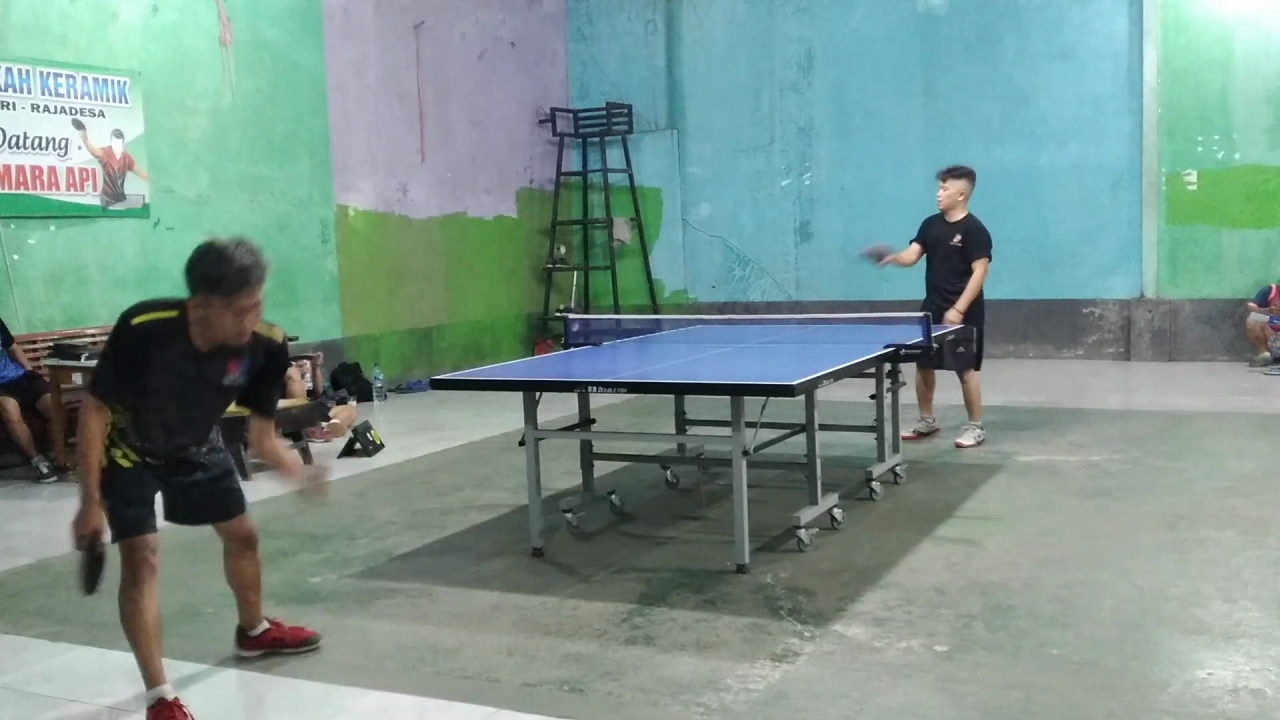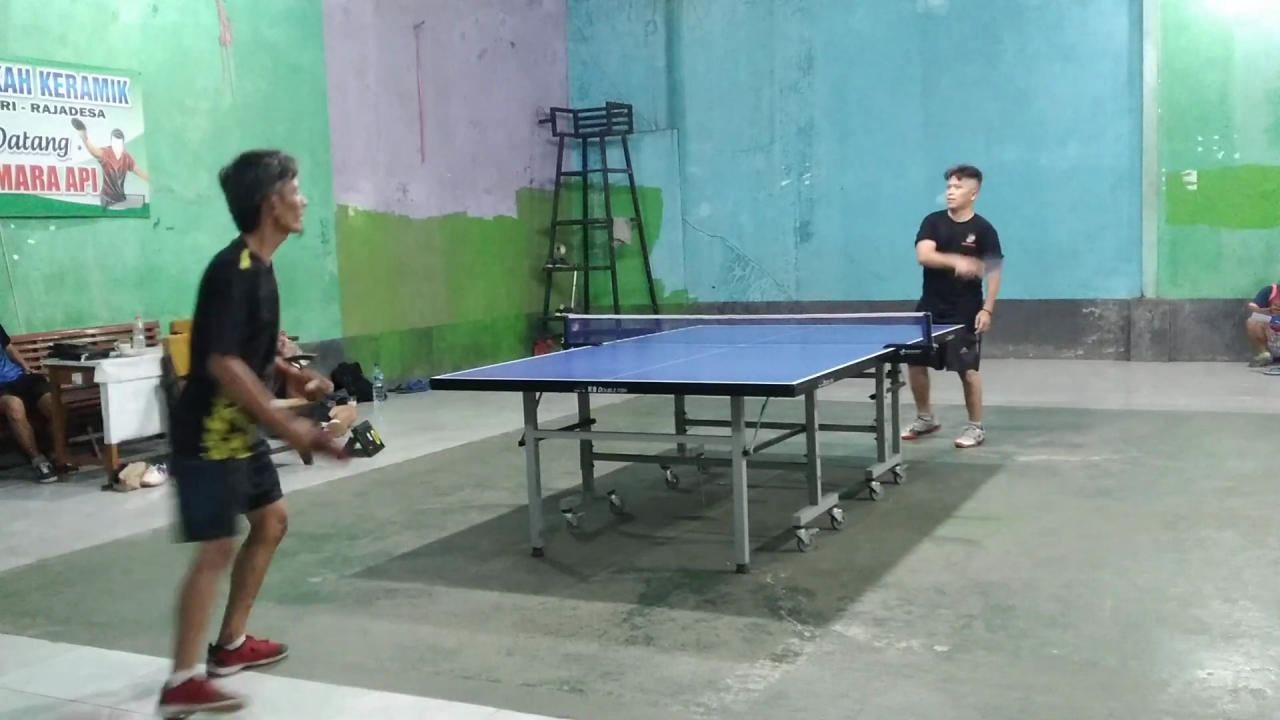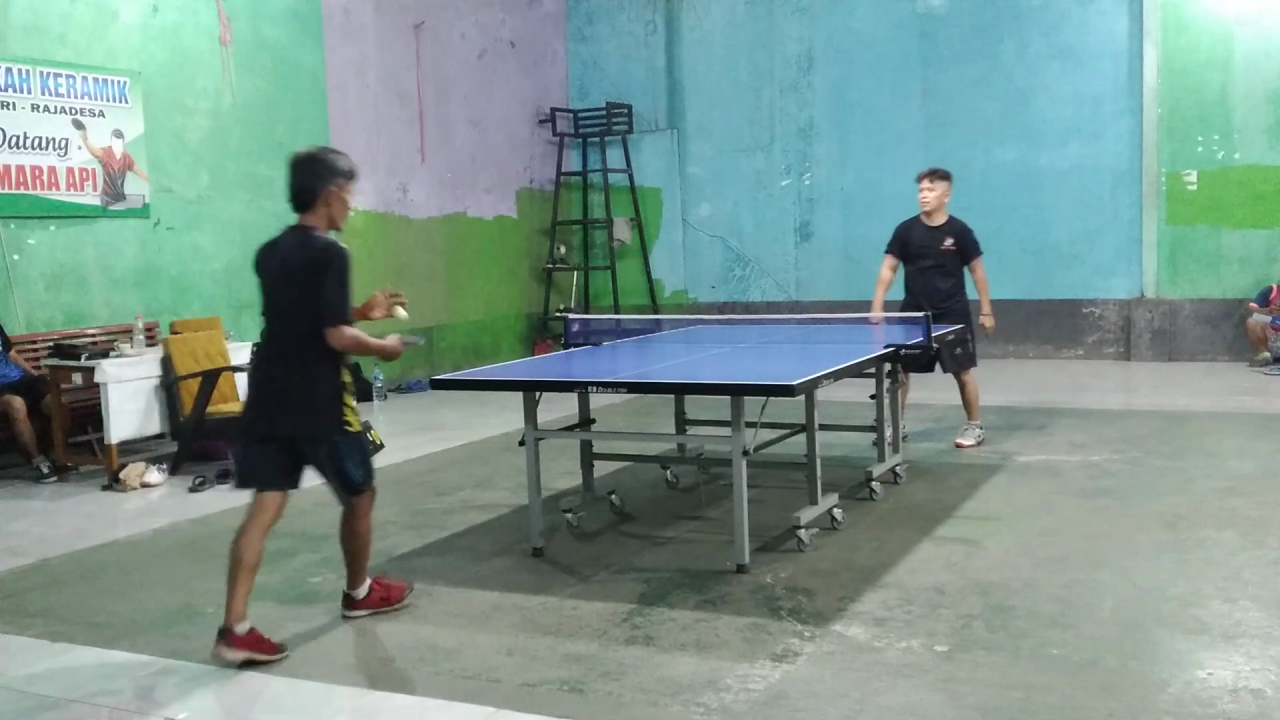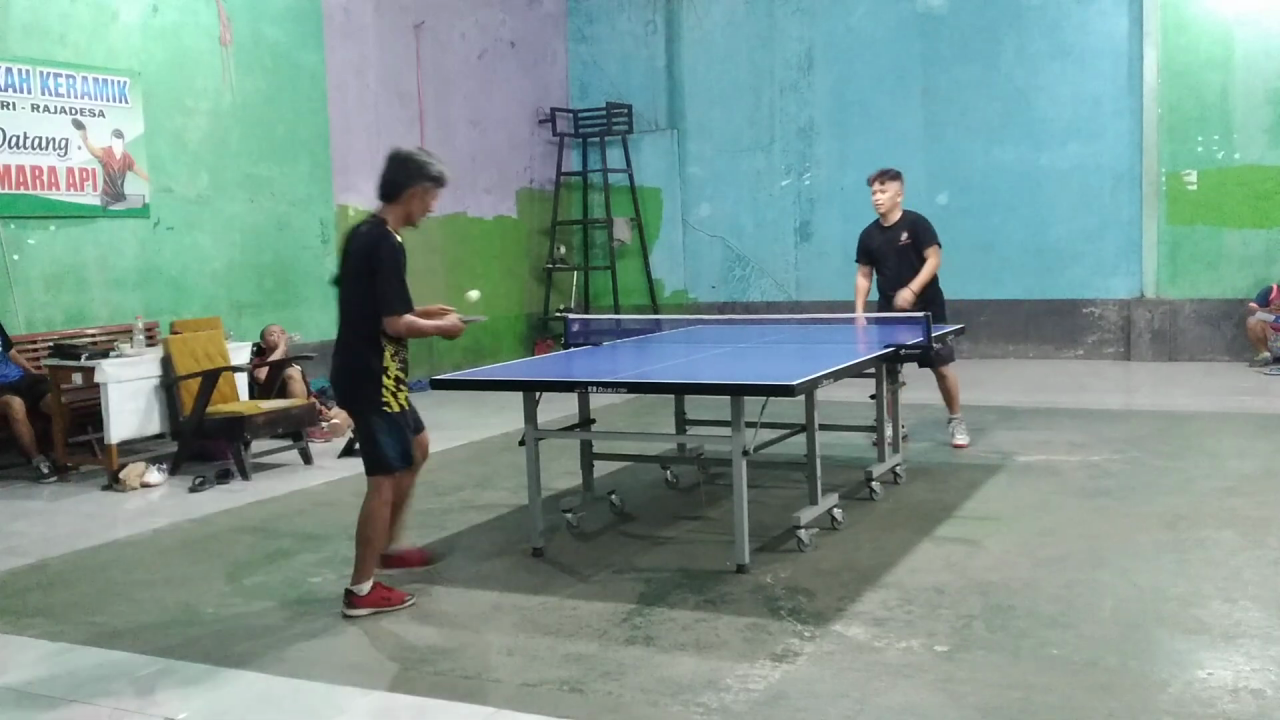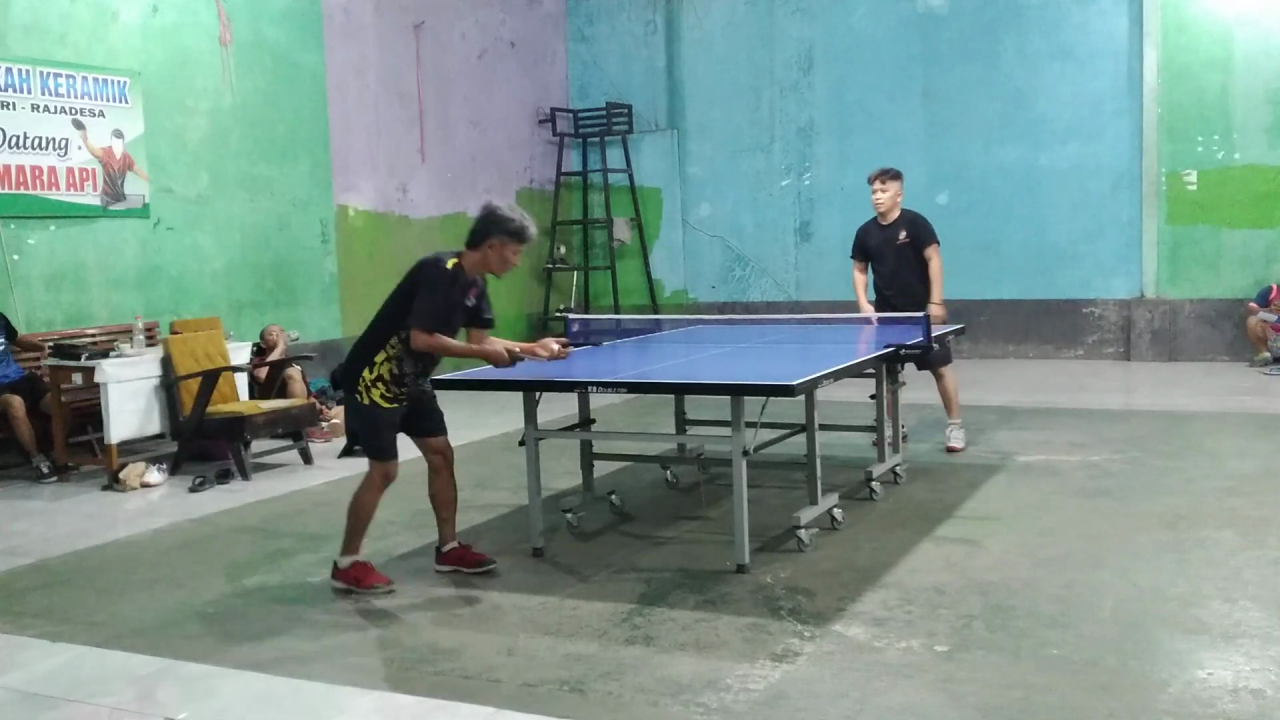
dt=0.4s
person 1, frame 1
left shoulder: (266, 346)
right shoulder: (141, 328)
left elbow: (262, 431)
right elbow: (95, 411)
left wrist: (297, 470)
right wrist: (91, 501)
left hip: (196, 448)
right hip: (129, 453)
left knee: (242, 534)
right knee: (141, 558)
left ankle: (254, 629)
person 1, frame 2
left shoulder: (264, 265)
right shoulder: (235, 272)
right elbow: (223, 363)
right wrist: (286, 425)
left hip: (241, 428)
right hip: (211, 434)
left knee: (271, 522)
right knee: (216, 548)
left ankle: (232, 643)
person 1, frame 3
left shoulder: (271, 252)
right shoulder: (328, 253)
right elbow: (335, 337)
left wrist: (359, 311)
right wrist: (382, 346)
left hip: (268, 401)
right hip: (320, 404)
left knee: (265, 508)
right knee: (360, 496)
left ankle: (235, 627)
right ankle: (359, 593)
person 1, frame 4
left shoulder: (360, 235)
right shoulder: (388, 245)
right elbow: (394, 324)
left wrist: (422, 312)
right wrist: (441, 327)
left hip: (355, 374)
right hip: (374, 379)
left knee: (416, 449)
right knee: (388, 477)
left ankle: (384, 548)
right ankle: (361, 590)
person 1, frame 5
left shoulder: (474, 284)
right shoulder: (438, 273)
left elbow: (479, 339)
right elbow: (421, 339)
left wrist: (533, 348)
right wrist: (483, 353)
left hip: (412, 379)
right hip: (376, 377)
left knee: (441, 454)
right knee: (383, 470)
left ankle: (448, 548)
right ankle: (347, 564)
person 2, frame 1
left shoulder: (975, 230)
right shoulder: (930, 224)
left elbow: (979, 273)
right elbow: (912, 255)
left wrist: (959, 309)
right wrist: (895, 257)
left hip: (963, 313)
right hip: (933, 309)
left knee: (965, 369)
right knee: (923, 365)
left ankle: (975, 426)
right ankle: (926, 421)
person 2, frame 2
left shoulder: (984, 230)
right shoulder: (933, 222)
left elbow: (994, 272)
right elbow: (923, 255)
left wrist: (987, 309)
right wrist: (955, 261)
left hip: (964, 313)
right hip: (929, 308)
left knee: (967, 370)
right knee: (915, 363)
left ankle: (975, 427)
right ankle: (925, 418)
person 2, frame 3
left shoulder: (959, 231)
right shoulder: (906, 230)
left elbow: (977, 270)
right elbow: (888, 268)
left wrist: (986, 310)
right wrist: (877, 305)
left hip: (952, 314)
right hip: (913, 313)
left knee: (962, 370)
right knee: (899, 369)
left ankle: (974, 426)
right ankle: (896, 425)
person 2, frame 4
left shoulder: (916, 223)
right shoulder: (868, 235)
left elbow: (934, 260)
right elbow: (864, 275)
left wrist: (912, 290)
right wrist: (859, 311)
left hip: (926, 308)
right hip: (889, 312)
left knee: (941, 366)
left ankle: (956, 420)
right ankle: (894, 424)
person 2, frame 5
left shoulder: (915, 222)
right shoulder: (865, 232)
left elbow: (934, 260)
right elbow: (859, 270)
left wrist: (936, 301)
right wrist: (863, 302)
left hip: (921, 309)
right hip: (886, 312)
left knee: (940, 367)
left ankle: (955, 426)
